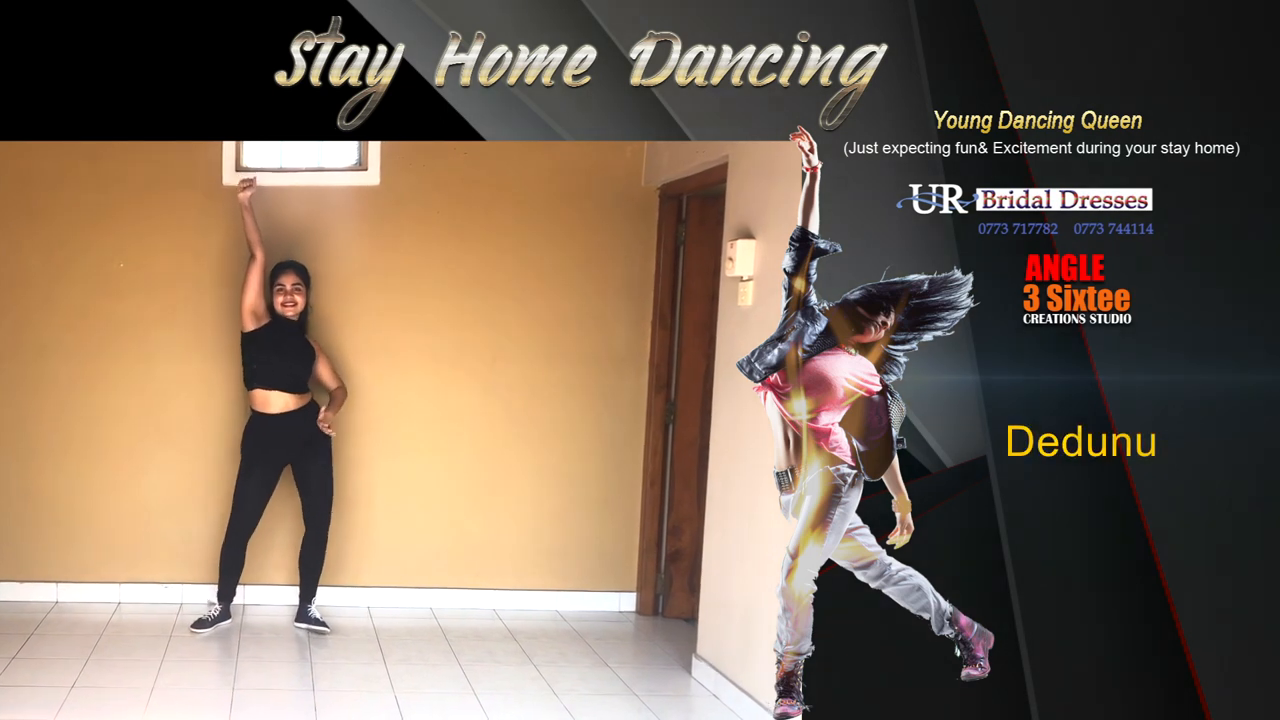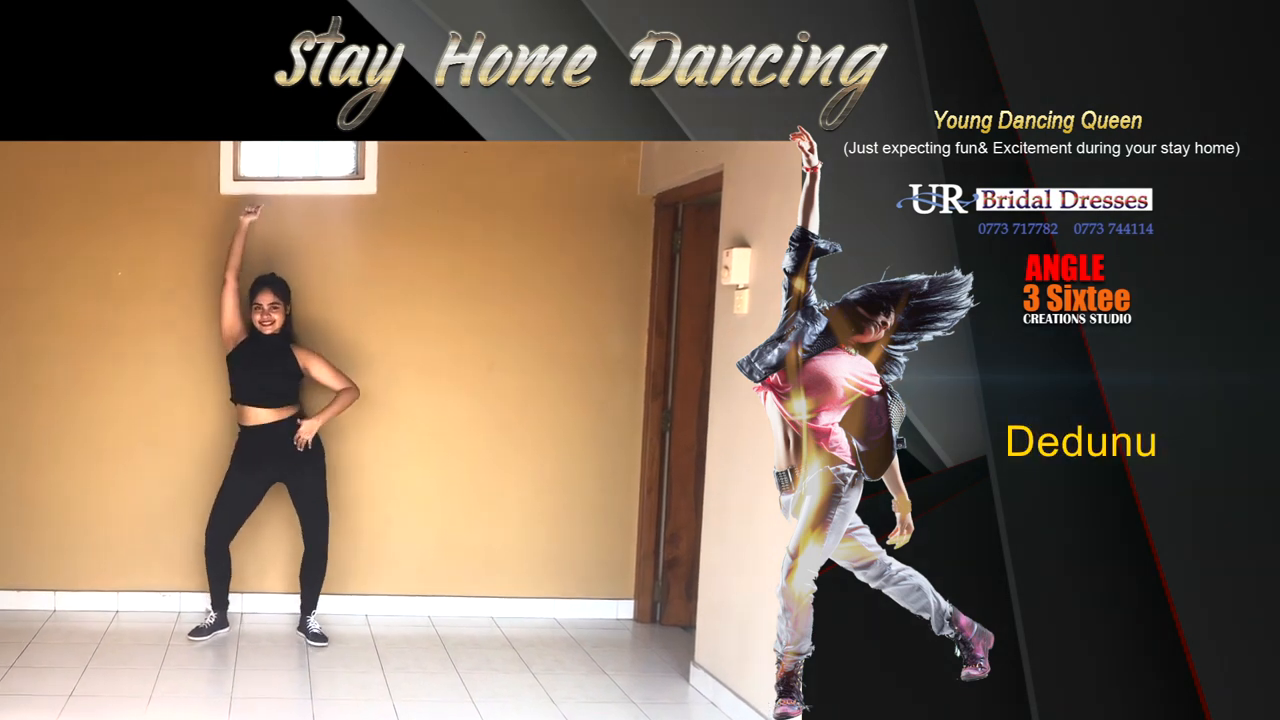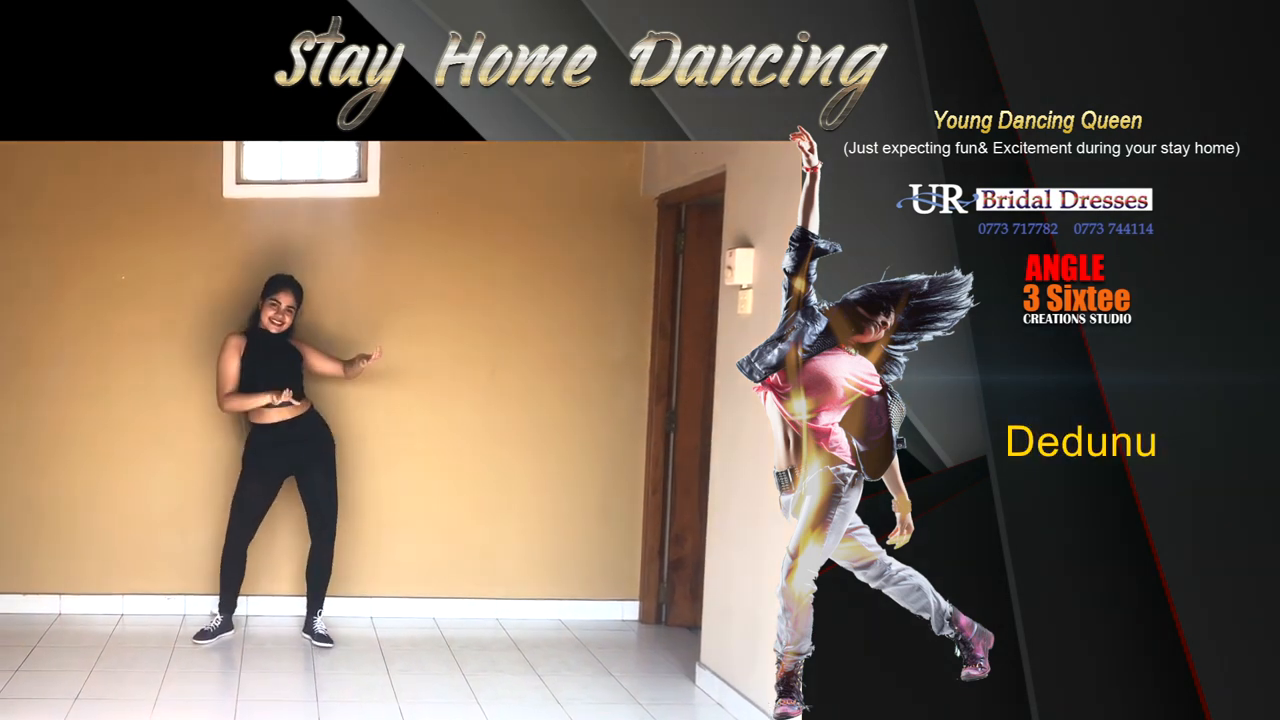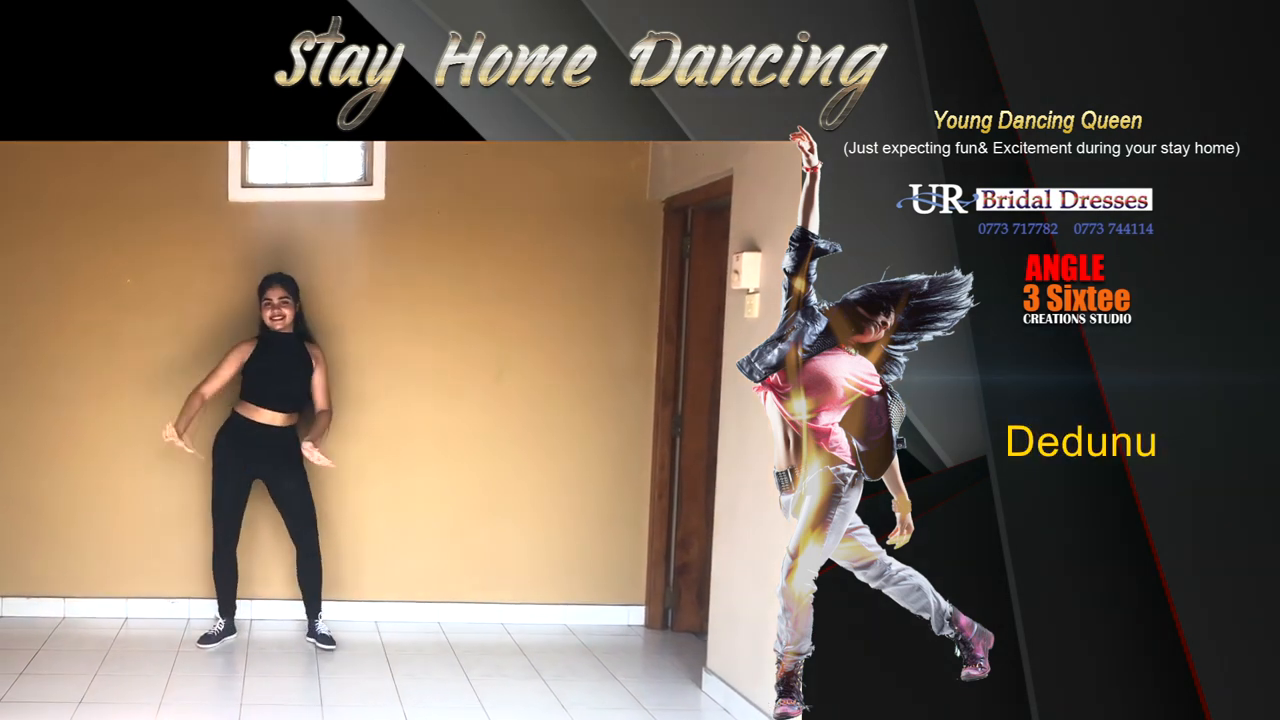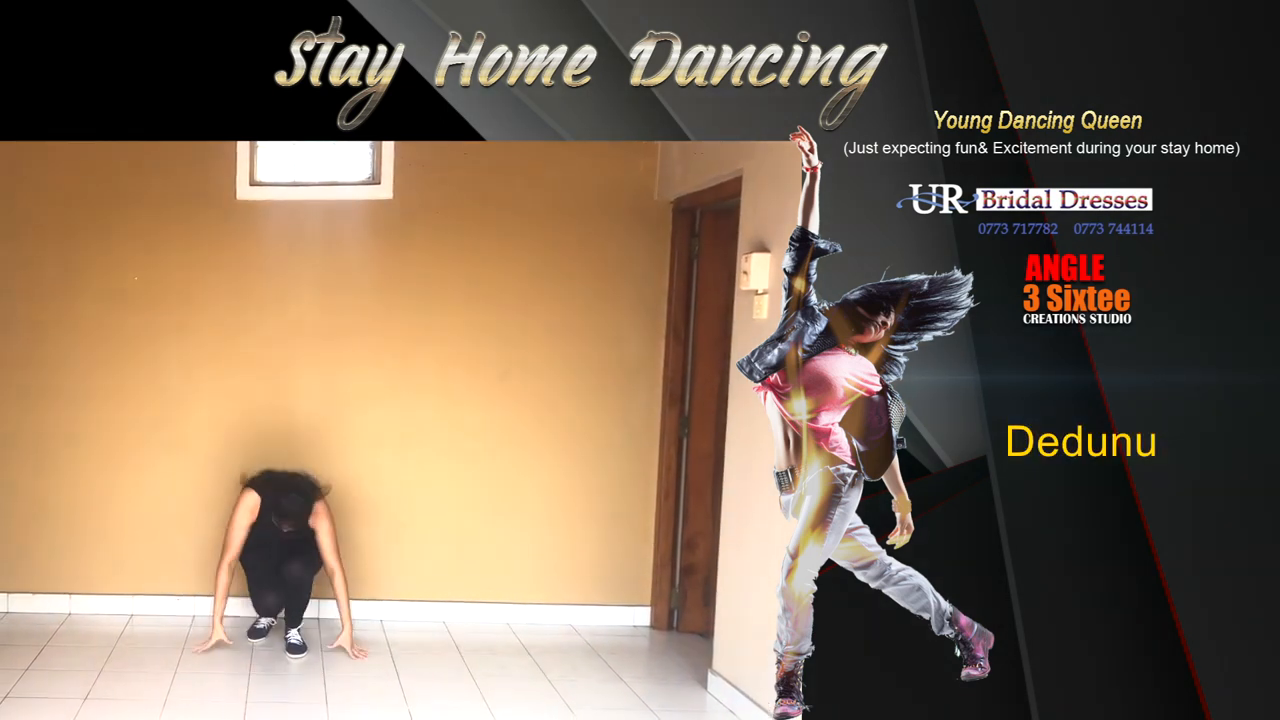
dt=1s
person 1, frame 1
left shoulder: (868, 379)
right shoulder: (804, 319)
left elbow: (881, 445)
right elbow: (806, 243)
left wrist: (902, 504)
right wrist: (813, 172)
left hip: (832, 474)
right hip: (792, 481)
left knee: (795, 576)
right knee: (876, 567)
person 1, frame 2
left shoulder: (869, 378)
right shoulder: (805, 319)
left elbow: (881, 446)
right elbow: (807, 243)
left wrist: (903, 504)
right wrist: (813, 173)
left hip: (832, 475)
right hip: (791, 481)
left knee: (795, 577)
right knee: (876, 566)
person 1, frame 3
left shoulder: (868, 378)
right shoulder: (805, 318)
left elbow: (880, 446)
right elbow: (806, 243)
left wrist: (902, 504)
right wrist: (813, 172)
left hip: (832, 475)
right hip: (791, 481)
left knee: (795, 577)
right knee: (876, 567)
person 1, frame 4
left shoulder: (868, 379)
right shoulder: (804, 318)
left elbow: (881, 446)
right elbow: (806, 242)
left wrist: (903, 503)
right wrist: (813, 172)
left hip: (833, 475)
right hip: (792, 481)
left knee: (795, 576)
right knee: (876, 567)
person 1, frame 5
left shoulder: (868, 377)
right shoulder: (805, 318)
left elbow: (880, 445)
right elbow: (807, 243)
left wrist: (903, 504)
right wrist: (812, 173)
left hip: (832, 474)
right hip: (792, 480)
left knee: (795, 576)
right knee: (877, 567)
person 2, frame 1
left shoulder: (308, 345)
right shoulder: (255, 323)
left elbow: (337, 386)
right elbow: (257, 258)
left wrist: (330, 412)
right wrist: (244, 204)
left hip: (309, 433)
right hip: (263, 435)
left knee: (318, 522)
right knee: (241, 524)
left ankle: (306, 608)
right ankle: (222, 605)
person 2, frame 2
left shoulder: (296, 354)
right shoulder: (237, 340)
left elbow: (349, 390)
right elbow: (229, 279)
left wrist: (316, 421)
right wrist: (243, 227)
left hip: (297, 447)
right hip: (252, 449)
left knee: (317, 539)
right knee: (217, 534)
left ankle: (308, 618)
right ankle: (219, 614)
person 2, frame 3
left shoulder: (296, 348)
right shoulder: (237, 343)
left elbow: (342, 370)
right elbow: (226, 400)
left wrist: (359, 363)
right wrist: (267, 396)
left hip: (311, 439)
right hip: (263, 445)
left knee: (324, 533)
right knee: (238, 534)
left ankle: (313, 618)
right ankle: (224, 617)
person 2, frame 4
left shoulder: (311, 354)
right shoulder: (249, 349)
left elbow: (322, 409)
right elbow: (204, 392)
left wrist: (311, 439)
right wrist: (179, 426)
left hip: (282, 449)
right hip: (235, 444)
left knee: (307, 535)
right knee: (225, 538)
left ankle: (314, 621)
right ankle: (226, 621)
person 2, frame 5
left shoulder: (316, 506)
right shoulder: (253, 498)
left elbow: (334, 567)
right elbow: (228, 560)
left wrist: (347, 629)
right wrist: (217, 623)
left hip: (303, 546)
right hip: (261, 547)
left knee: (296, 570)
right knee: (268, 599)
left ankle: (293, 629)
right ankle: (267, 615)
